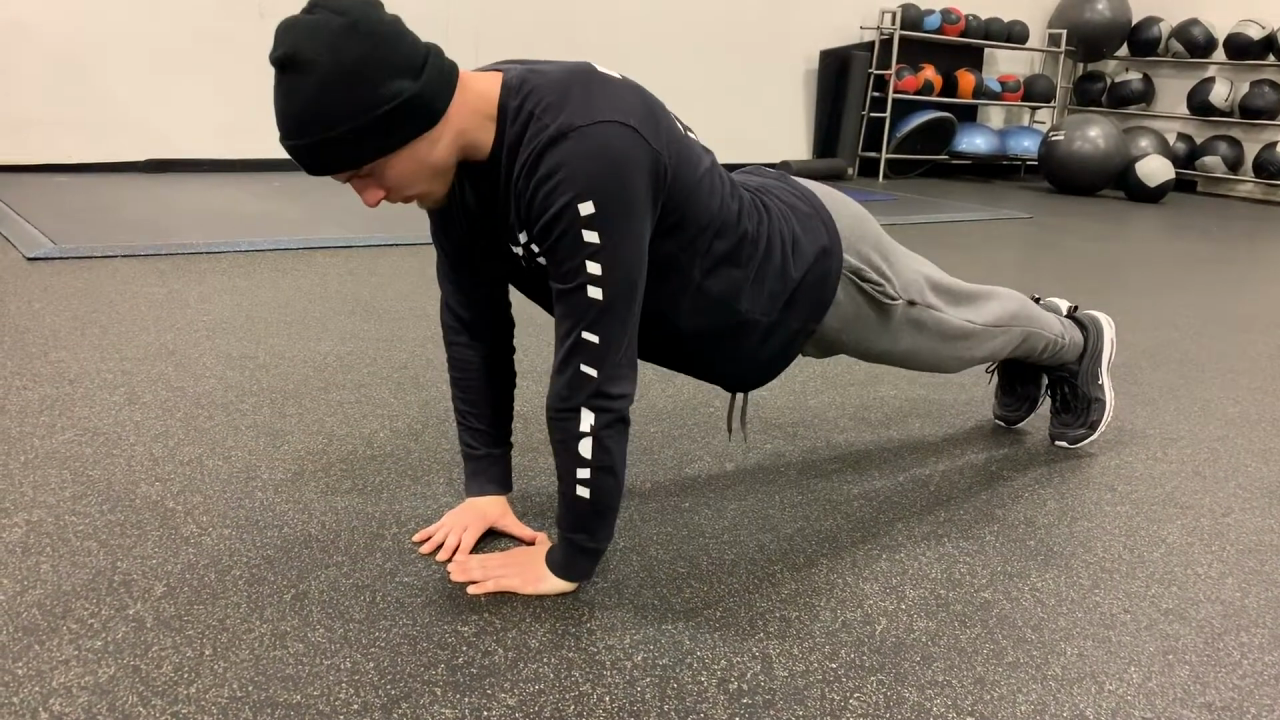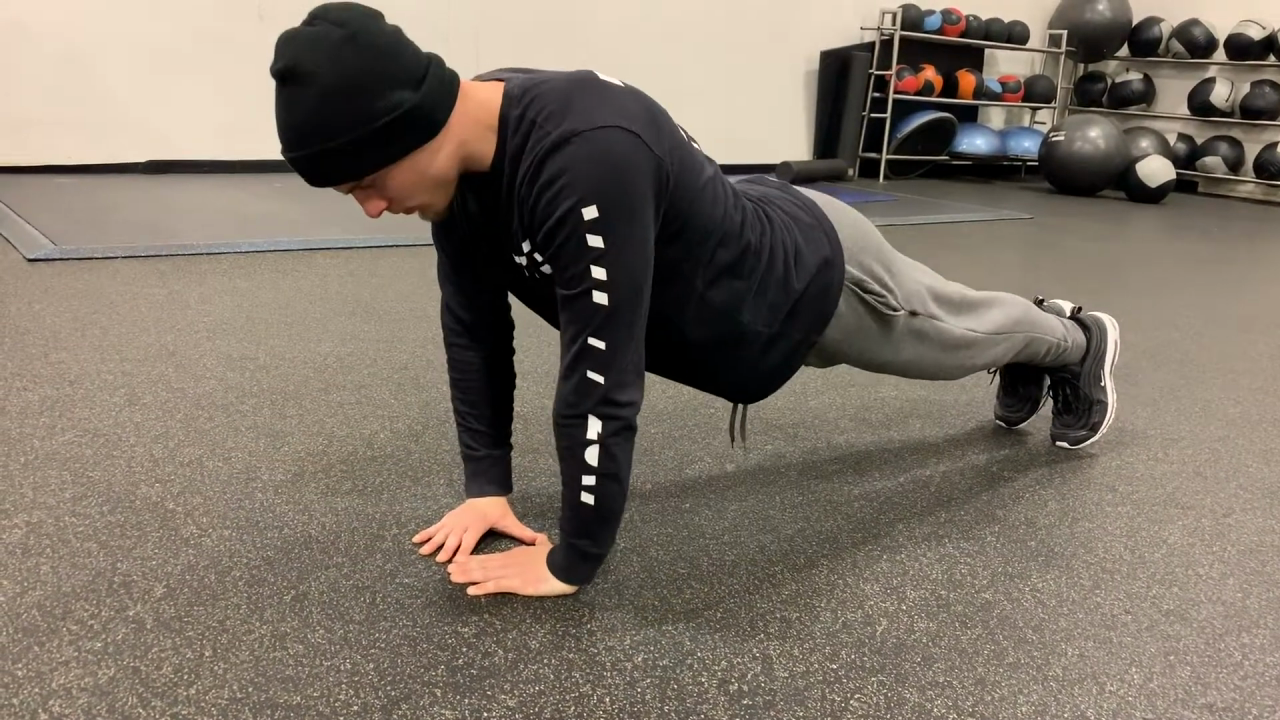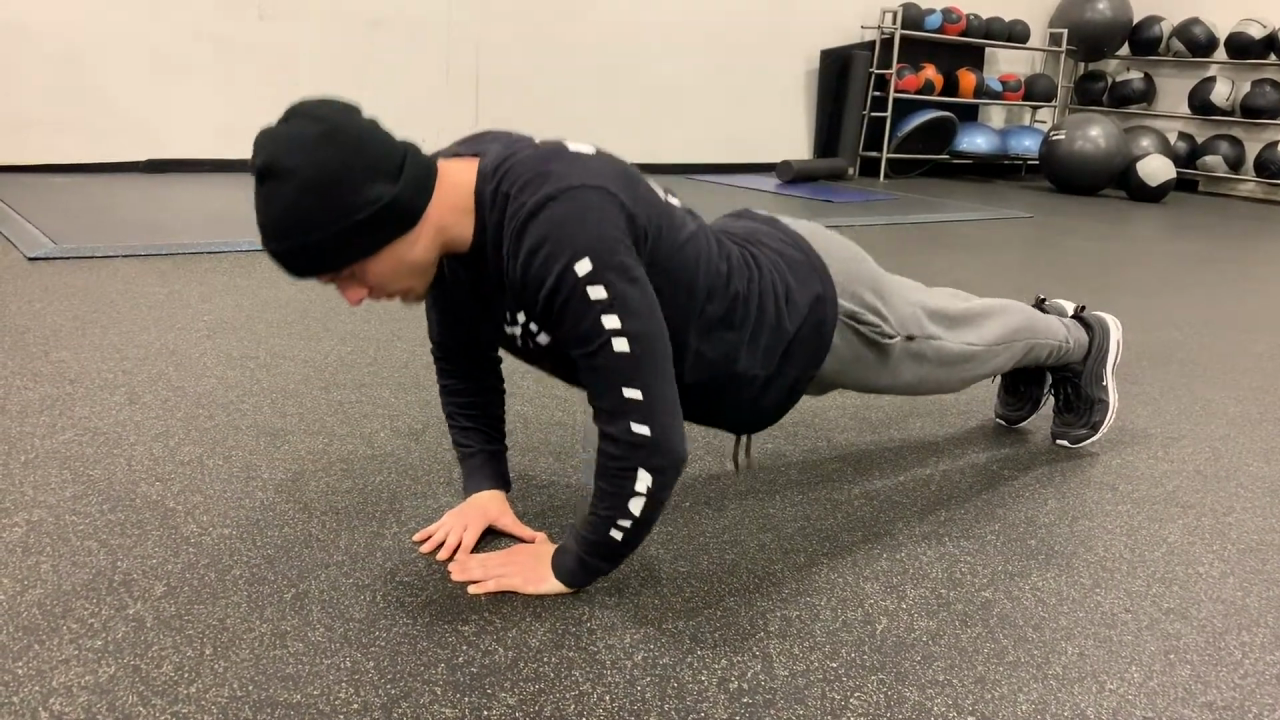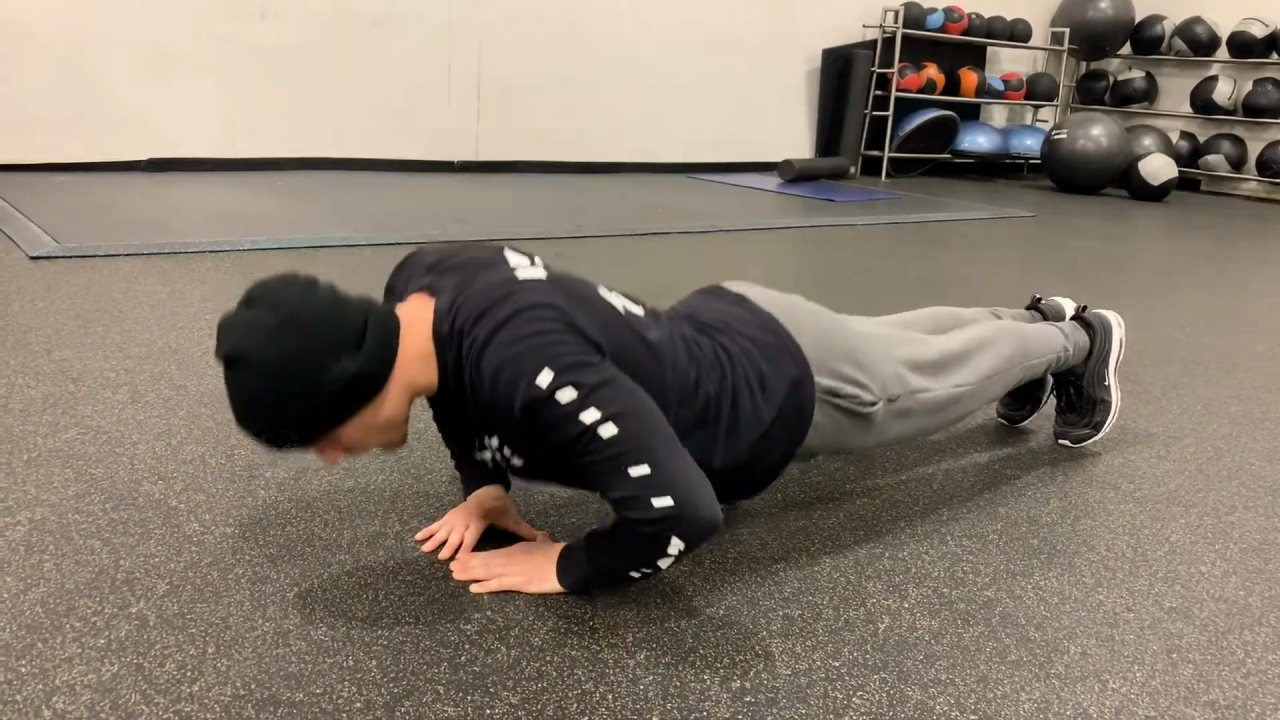
dt=0.3s
person 1, frame 1
left shoulder: (586, 148)
right shoulder: (460, 140)
left elbow: (594, 371)
right elbow: (474, 321)
left wrist: (569, 561)
right wrist: (487, 486)
left hip: (810, 266)
right hip: (743, 256)
left knee: (953, 329)
right knee: (948, 335)
left ankle: (1073, 342)
right ankle: (1037, 334)
person 1, frame 2
left shoulder: (588, 156)
right shoulder: (463, 148)
left elbow: (602, 380)
right elbow: (474, 328)
left wrist: (571, 562)
right wrist: (486, 487)
left hip: (813, 278)
right hip: (751, 253)
left knee: (955, 336)
right knee: (952, 336)
left ankle: (1074, 343)
right ankle: (1039, 335)
person 1, frame 3
left shoulder: (565, 238)
right shoulder: (449, 195)
left elbow: (651, 438)
right elbow: (464, 339)
left wrist: (569, 564)
right wrist: (484, 484)
left hip: (806, 309)
right hip: (740, 269)
left knee: (954, 340)
right knee: (949, 334)
left ankle: (1075, 339)
right ankle: (1034, 348)
person 1, frame 4
left shoulder: (528, 364)
right shoulder: (413, 298)
left elbow: (682, 509)
left wrist: (563, 568)
right wrist: (485, 486)
left hip: (787, 383)
right hip: (719, 332)
left knee: (936, 376)
right knee: (906, 344)
left ankle: (1077, 340)
right ankle: (1030, 318)
